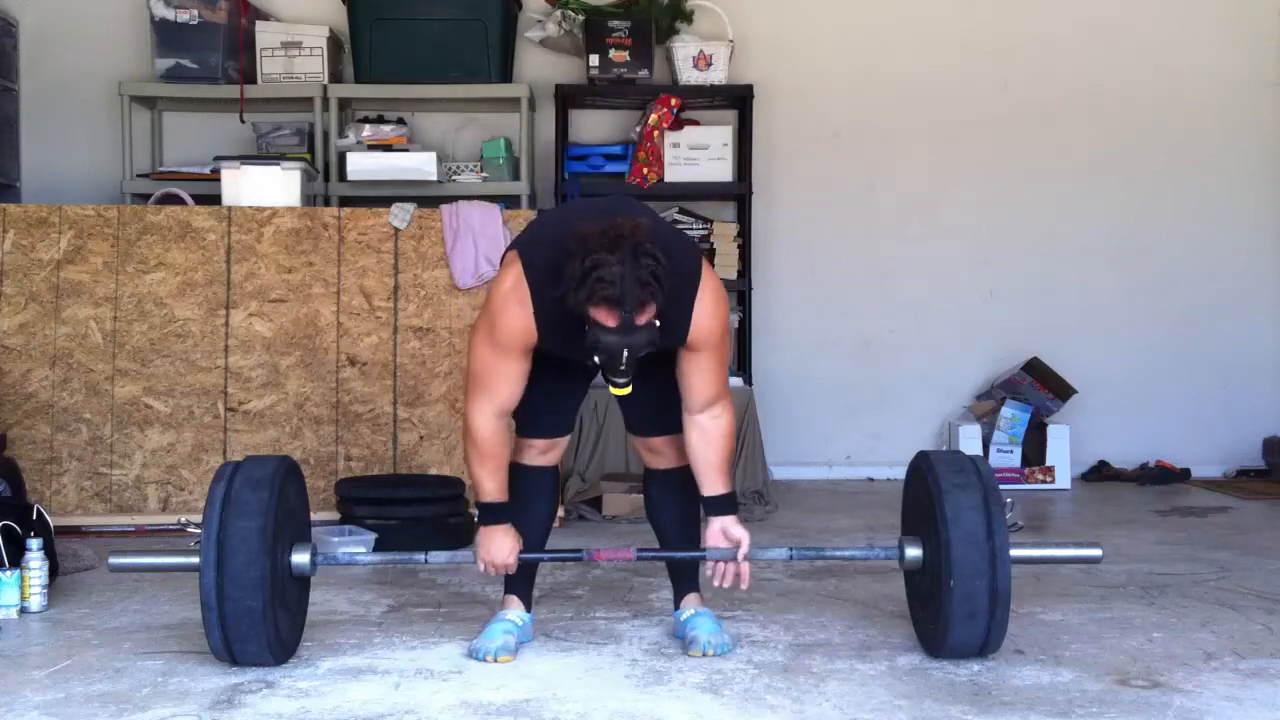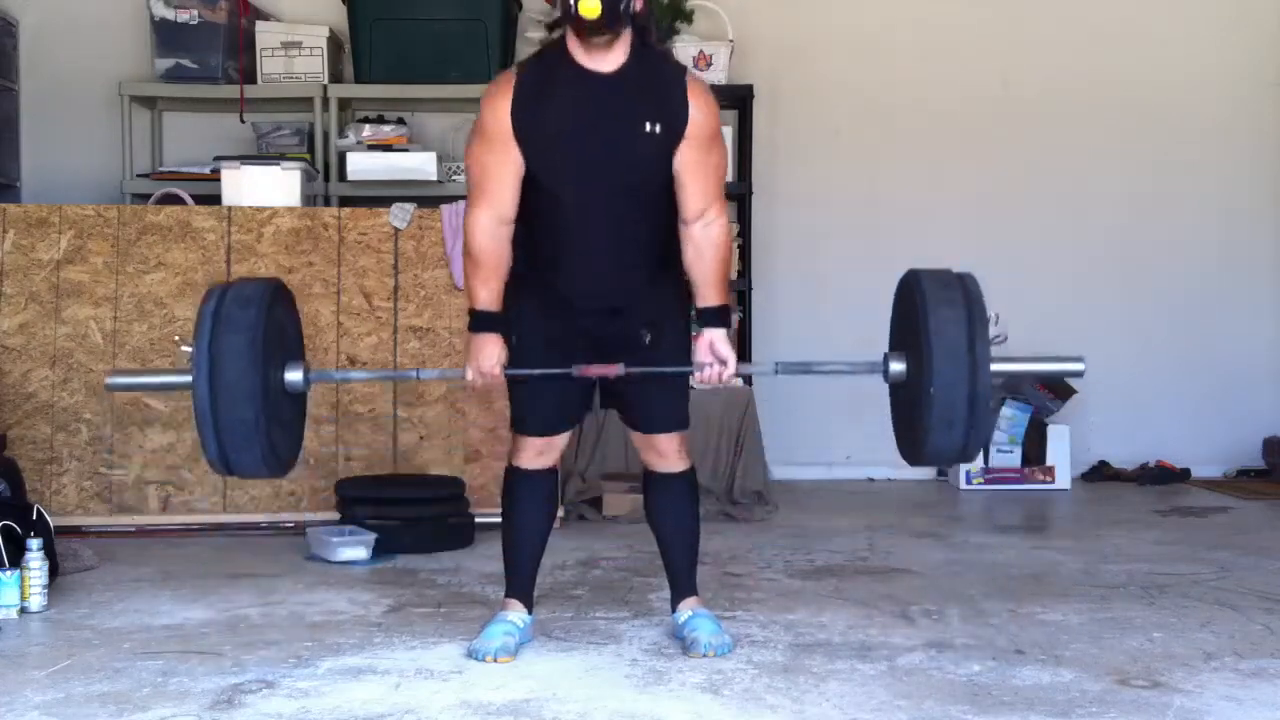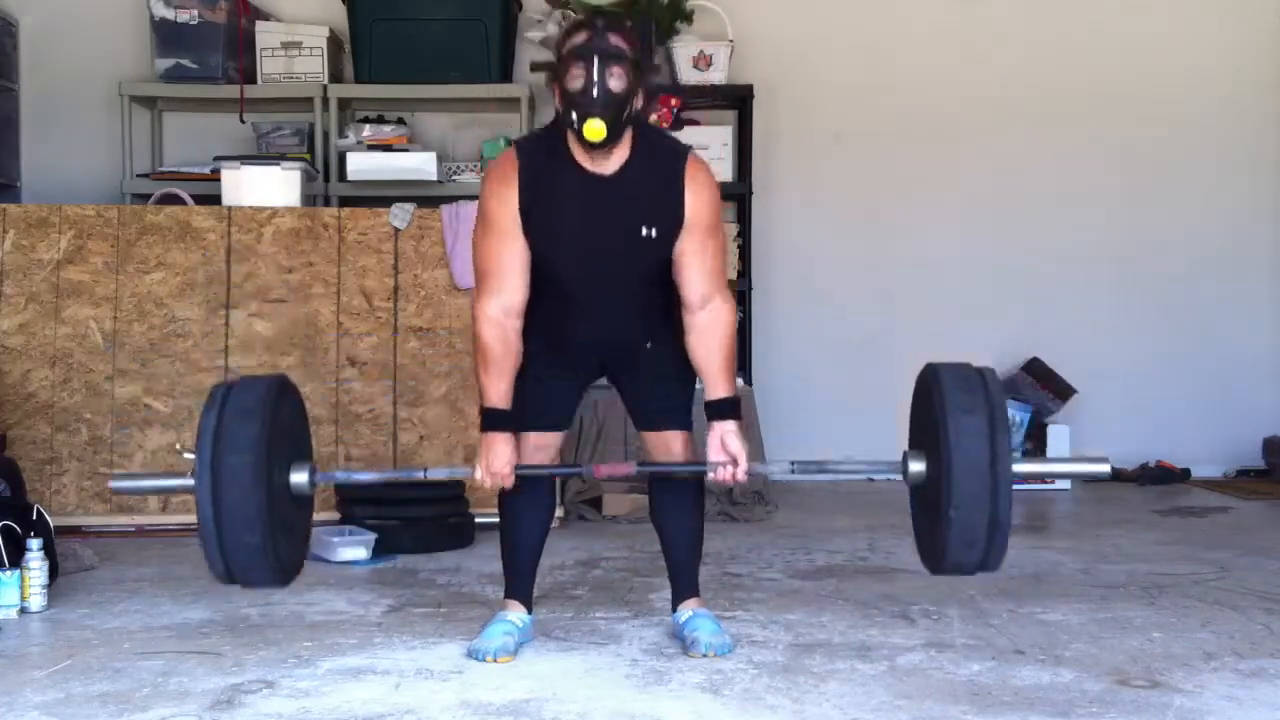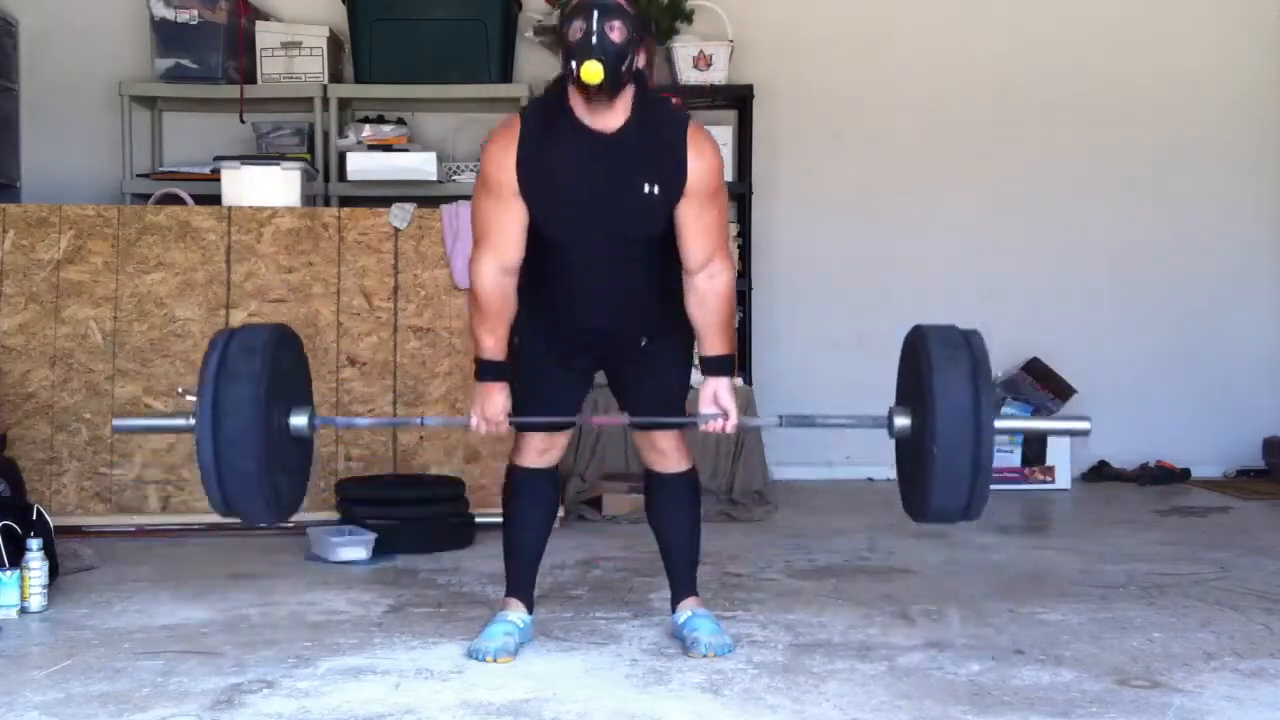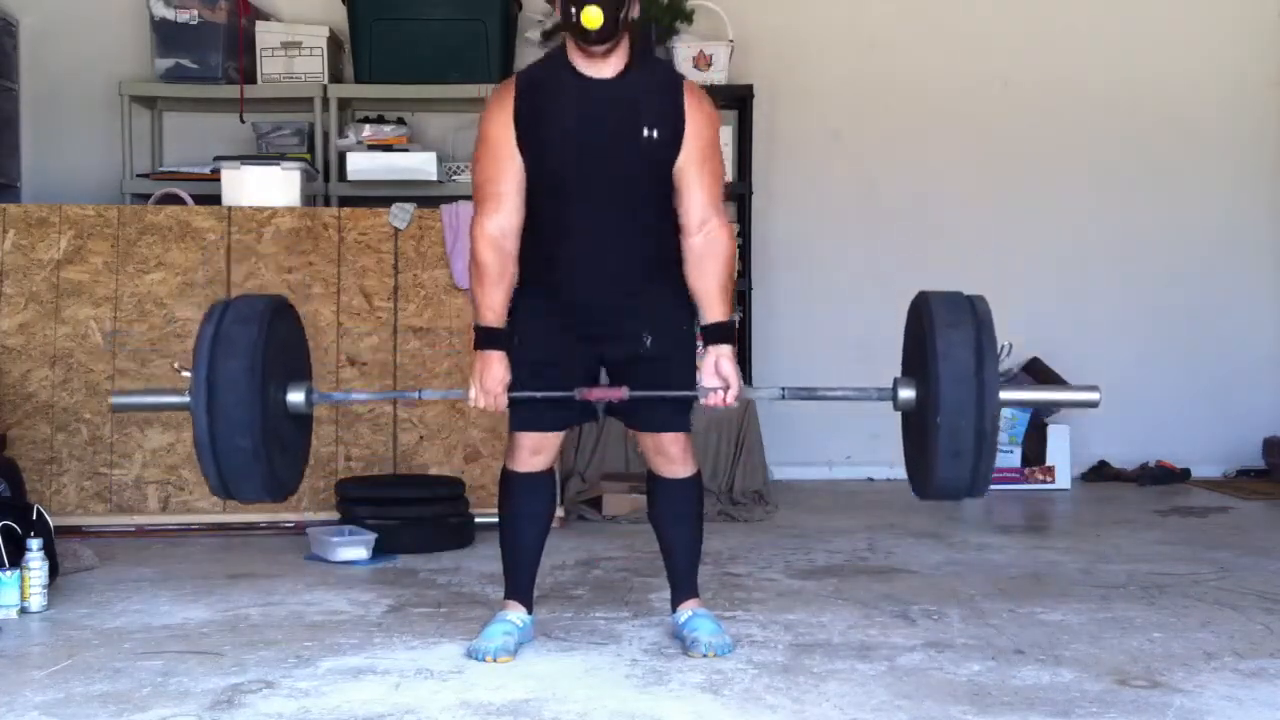
dt=1s
person 1, frame 1
left shoulder: (698, 292)
right shoulder: (521, 288)
left elbow: (707, 411)
right elbow: (486, 413)
left wrist: (721, 512)
right wrist: (494, 519)
right hip: (553, 341)
left knee: (665, 448)
right knee: (537, 446)
left ankle: (690, 602)
right ankle: (515, 605)
person 1, frame 2
left shoulder: (683, 95)
right shoulder: (515, 94)
left elbow: (703, 217)
right elbow: (490, 216)
left wrist: (714, 323)
right wrist: (485, 327)
left hip: (650, 307)
right hip: (545, 309)
left knee: (665, 446)
right knee: (534, 448)
left ankle: (687, 604)
right ankle: (516, 608)
person 1, frame 3
left shoulder: (684, 175)
right shoulder: (515, 175)
left elbow: (706, 304)
right elbow: (500, 310)
left wrist: (725, 415)
right wrist: (495, 428)
left hip: (649, 329)
right hip: (551, 333)
left knee: (673, 448)
right knee: (531, 450)
left ankle: (688, 605)
right ankle: (516, 609)
person 1, frame 4
left shoulder: (686, 145)
right shoulder: (515, 144)
left elbow: (707, 268)
right elbow: (496, 267)
left wrist: (718, 372)
right wrist: (490, 375)
left hip: (650, 321)
right hip: (549, 322)
left knee: (666, 447)
right knee: (535, 448)
left ankle: (688, 605)
right ankle: (516, 607)
person 1, frame 5
left shoulder: (679, 101)
right shoulder: (516, 102)
left elbow: (704, 226)
right elbow: (496, 229)
left wrist: (719, 336)
right wrist: (490, 345)
left hip: (651, 304)
right hip: (547, 308)
left knee: (670, 447)
right knee: (529, 449)
left ankle: (688, 605)
right ankle: (516, 608)
